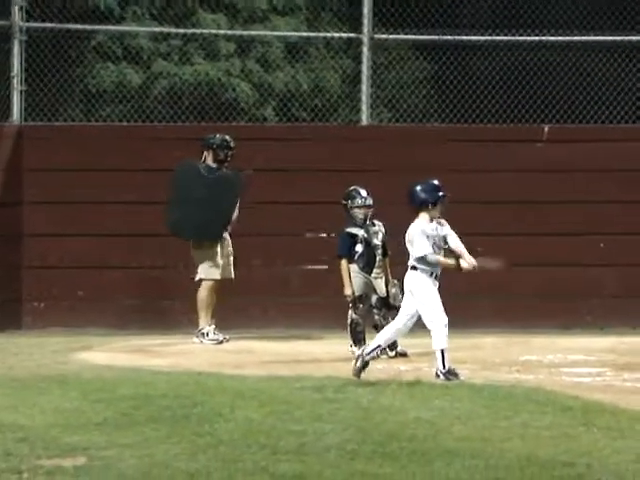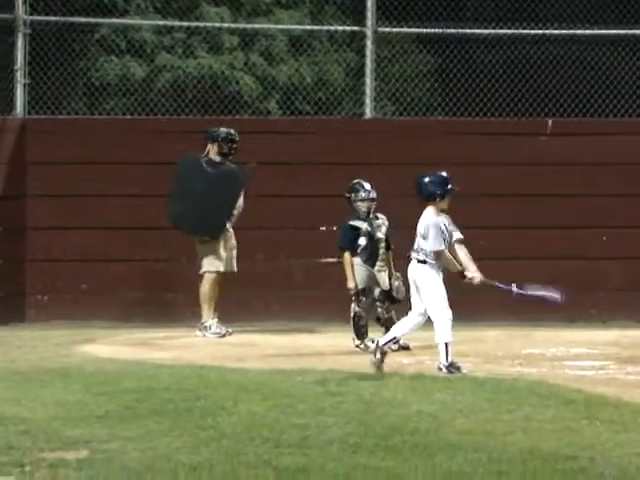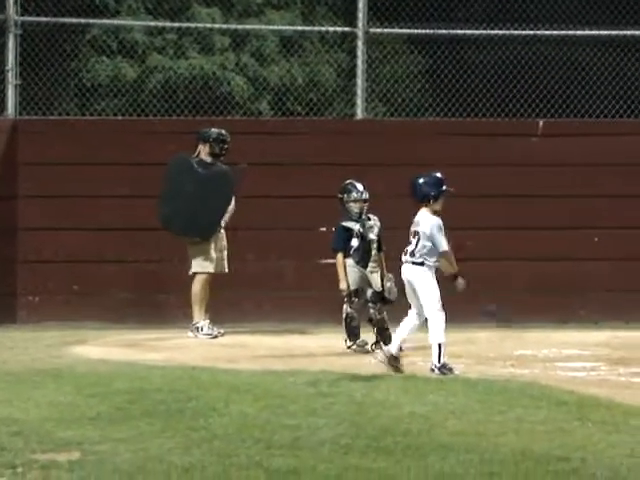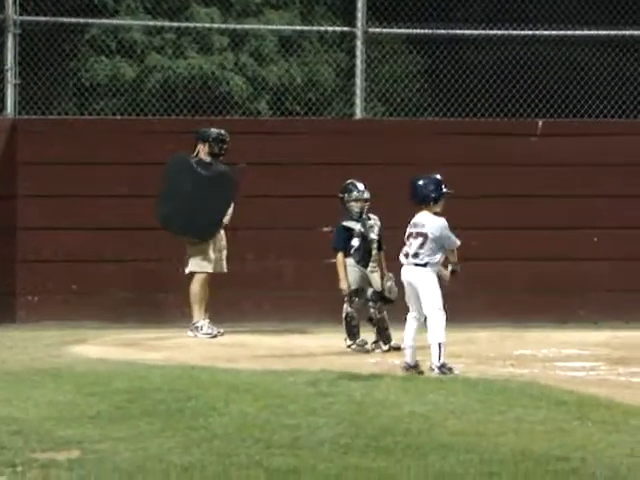
dt=0.1s
person 1, frame 1
right shoulder: (198, 173)
left elbow: (235, 203)
left wrist: (232, 216)
left hip: (222, 233)
left knee: (215, 282)
right knee: (208, 280)
left ankle: (210, 326)
right ankle: (203, 329)
person 1, frame 2
right shoulder: (201, 166)
left elbow: (239, 196)
left wrist: (235, 211)
left hip: (226, 226)
left knee: (218, 275)
right knee: (211, 273)
left ankle: (212, 319)
right ankle: (206, 322)
person 1, frame 3
left shoulder: (222, 170)
right shoulder: (192, 167)
left elbow: (230, 197)
left wrist: (226, 215)
left hip: (217, 227)
left knee: (208, 275)
right knee: (201, 274)
left ankle: (204, 320)
right ankle: (197, 323)
person 1, frame 4
right shoulder: (191, 167)
left wrist: (226, 216)
left knee: (207, 275)
right knee: (200, 273)
left ankle: (203, 320)
right ankle: (197, 322)
person 2, frame 1
left shoulder: (440, 224)
right shoulder: (418, 228)
left elbow: (453, 240)
right elbow: (426, 258)
left wrist: (466, 256)
right wrist: (454, 263)
left hip: (426, 279)
right hip: (419, 278)
left knee: (402, 321)
right knee: (438, 320)
person 2, frame 2
left shoulder: (444, 219)
right shoulder: (429, 221)
left elbow: (457, 244)
right elbow: (439, 253)
left wrist: (472, 268)
right wrist: (461, 270)
left hip: (427, 271)
right hip: (425, 271)
left knee: (417, 315)
right knee: (443, 315)
person 2, frame 3
left shoulder: (418, 219)
right shoulder: (433, 221)
right elbow: (444, 252)
left wrist: (453, 274)
right wrist: (455, 273)
left hip: (409, 269)
right hip: (422, 272)
left knee: (416, 314)
right knee: (436, 315)
person 2, frame 4
left shoulder: (414, 221)
right shoulder: (438, 223)
right elbow: (452, 248)
left wrist: (440, 270)
right wrist: (453, 266)
left hip: (408, 271)
right hip: (423, 273)
left knee: (415, 315)
right knee: (436, 316)
person 3, frame 1
left shoulder: (378, 228)
right shoulder: (348, 233)
left elbow: (384, 256)
right elbow: (344, 260)
left wrist: (389, 278)
right wrist: (347, 285)
left hip: (377, 275)
right hip: (358, 276)
left knee: (382, 310)
right knee: (358, 312)
left ankle: (390, 346)
right ankle: (358, 346)
person 3, frame 2
left shoulder: (381, 221)
right shoulder: (351, 226)
left elbow: (387, 249)
right elbow: (347, 253)
left wrist: (392, 272)
right wrist: (350, 278)
left hip: (380, 269)
right hip: (361, 268)
left knee: (385, 303)
right knee: (361, 305)
left ankle: (392, 339)
right ankle: (361, 340)
person 3, frame 3
left shoulder: (373, 222)
right shoulder: (343, 227)
left elbow: (379, 250)
right elbow: (339, 254)
left wrist: (384, 273)
right wrist: (342, 279)
left hip: (372, 270)
right hip: (353, 269)
left knee: (377, 304)
right knee: (352, 306)
left ankle: (384, 340)
right ankle: (353, 341)
person 3, frame 4
left shoulder: (373, 222)
right shoulder: (344, 226)
left elbow: (379, 250)
right elbow: (340, 254)
left wrist: (385, 272)
right wrist: (342, 279)
left hip: (372, 269)
right hip: (353, 269)
left knee: (378, 304)
right knee: (353, 305)
left ankle: (384, 340)
right ankle: (353, 340)
